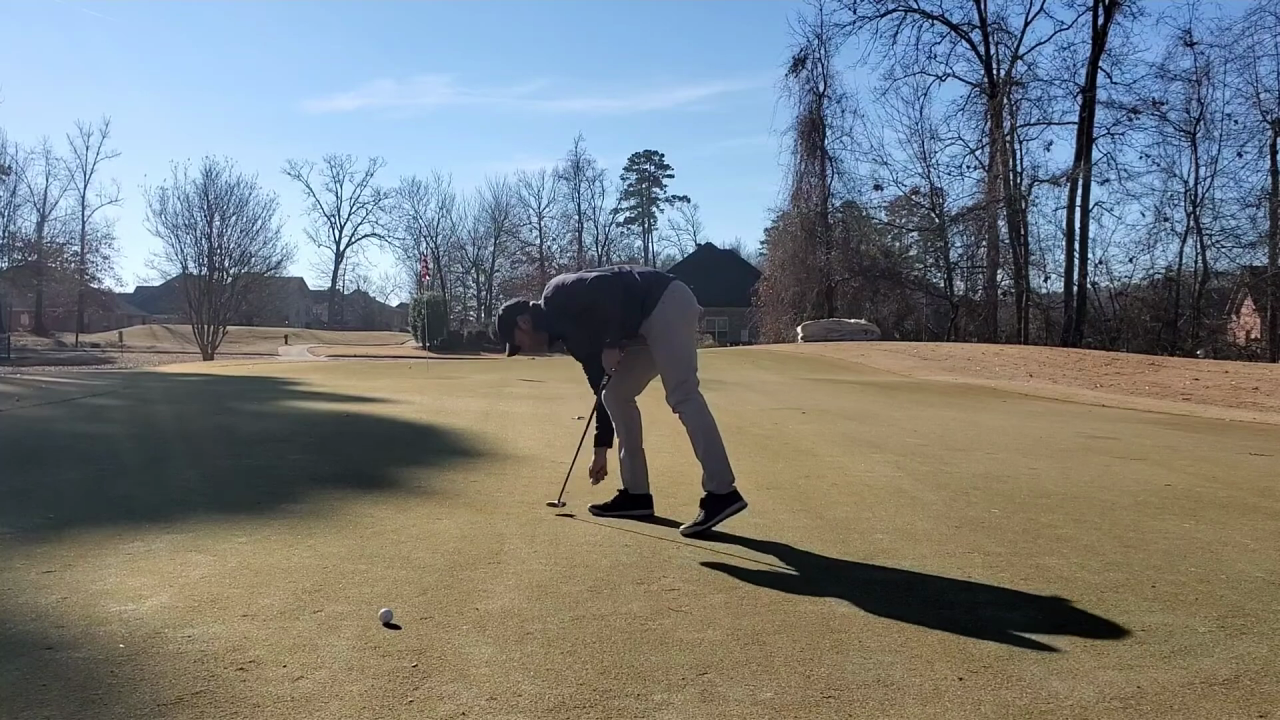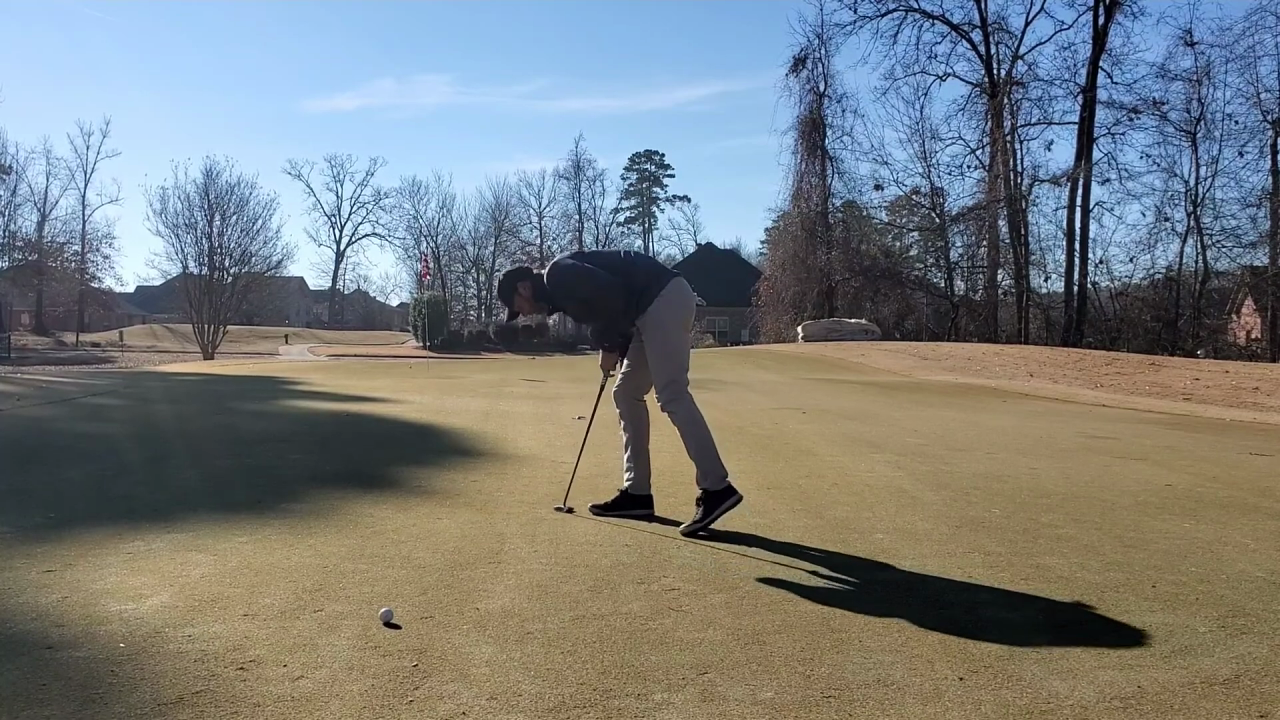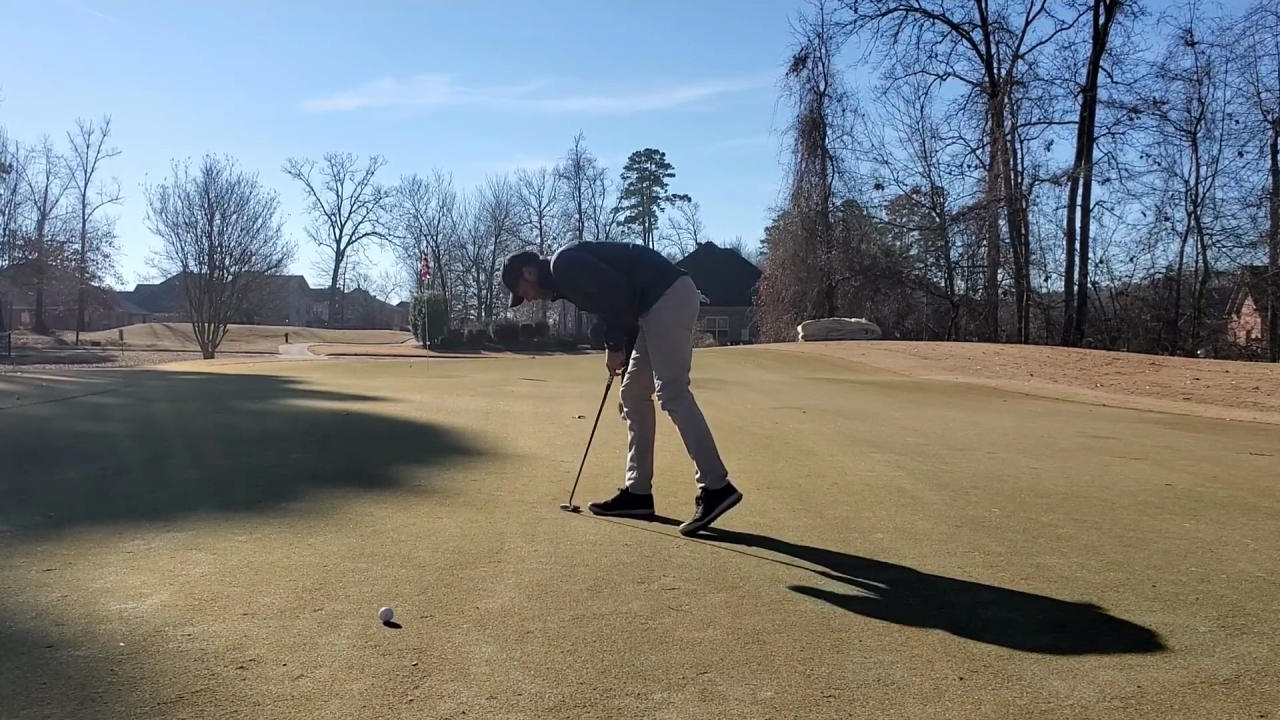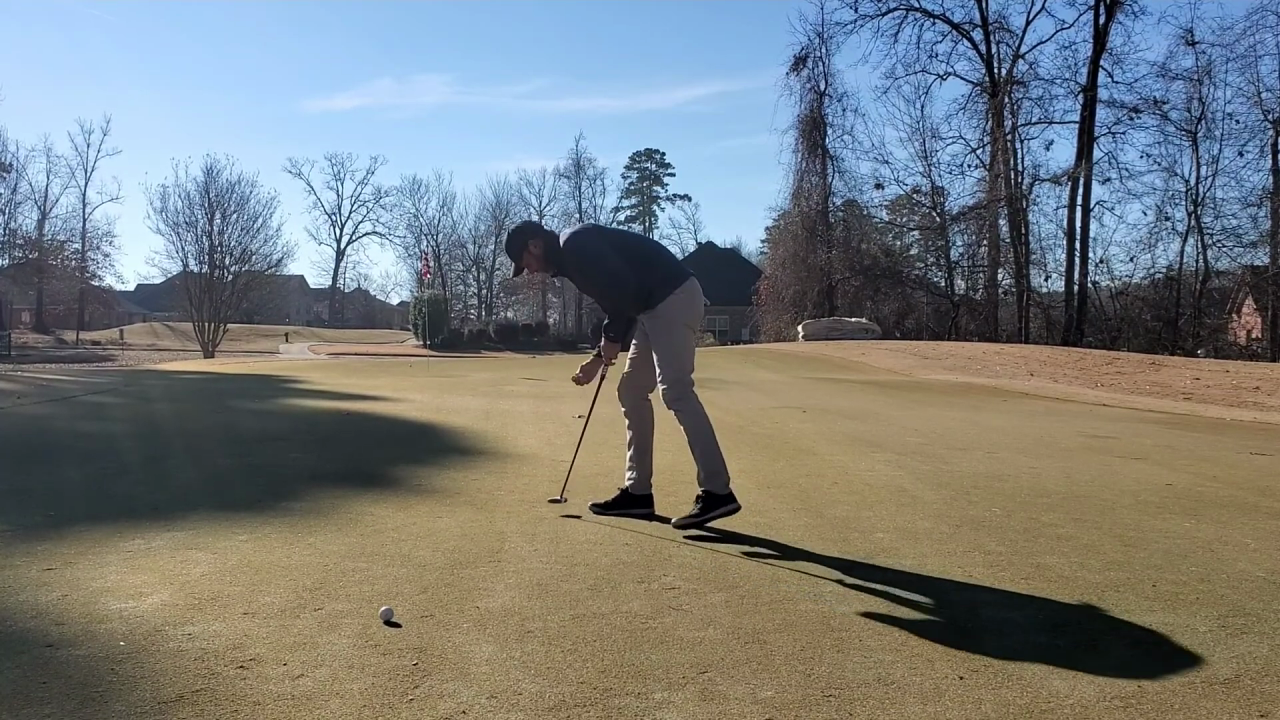
dt=0.7s
person 1, frame 1
left shoulder: (557, 297)
right shoulder: (568, 333)
left elbow: (604, 284)
right elbow: (601, 386)
left wrist: (611, 344)
right wrist: (601, 448)
left hip: (668, 304)
left knee: (682, 396)
right knee: (616, 396)
left ankle: (722, 493)
right ankle: (636, 493)
person 1, frame 2
left shoulder: (558, 275)
right shoulder: (561, 293)
left elbow: (611, 291)
right elbow: (613, 320)
left wrist: (607, 347)
left hip: (665, 298)
right hip: (655, 308)
left knee: (671, 394)
right knee: (627, 393)
left ankle: (717, 489)
right ankle: (637, 494)
person 1, frame 3
left shoulder: (563, 264)
right shoulder: (565, 280)
left elbow: (616, 288)
right elbow: (618, 314)
left wrist: (613, 347)
left hip: (669, 296)
right hip: (659, 303)
left knee: (671, 393)
right knee: (634, 394)
left ankle: (716, 488)
right ankle: (638, 492)
person 1, frame 4
left shoulder: (576, 243)
right shoulder: (570, 261)
left elbow: (622, 284)
right elbow: (618, 306)
left wrist: (611, 337)
right wrist: (598, 359)
left hip: (674, 299)
right hip: (655, 307)
left knee: (675, 391)
right knee: (631, 392)
left ankle: (717, 493)
right ankle: (638, 492)
